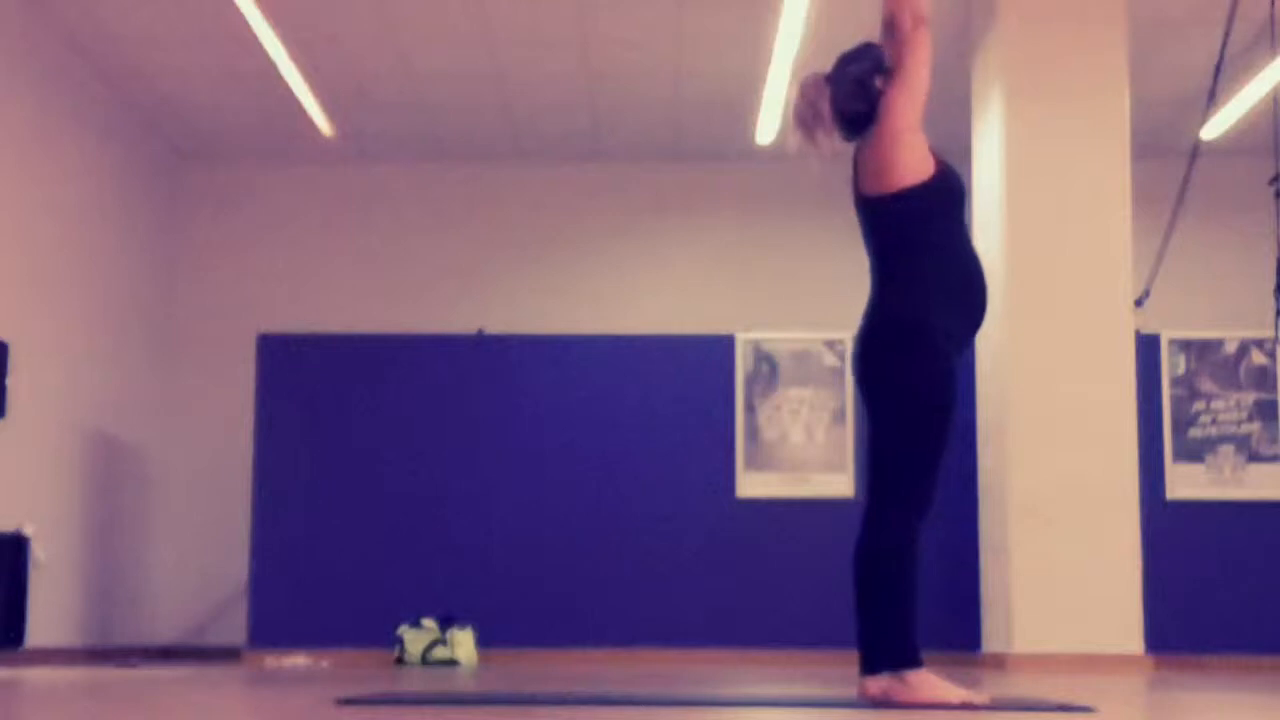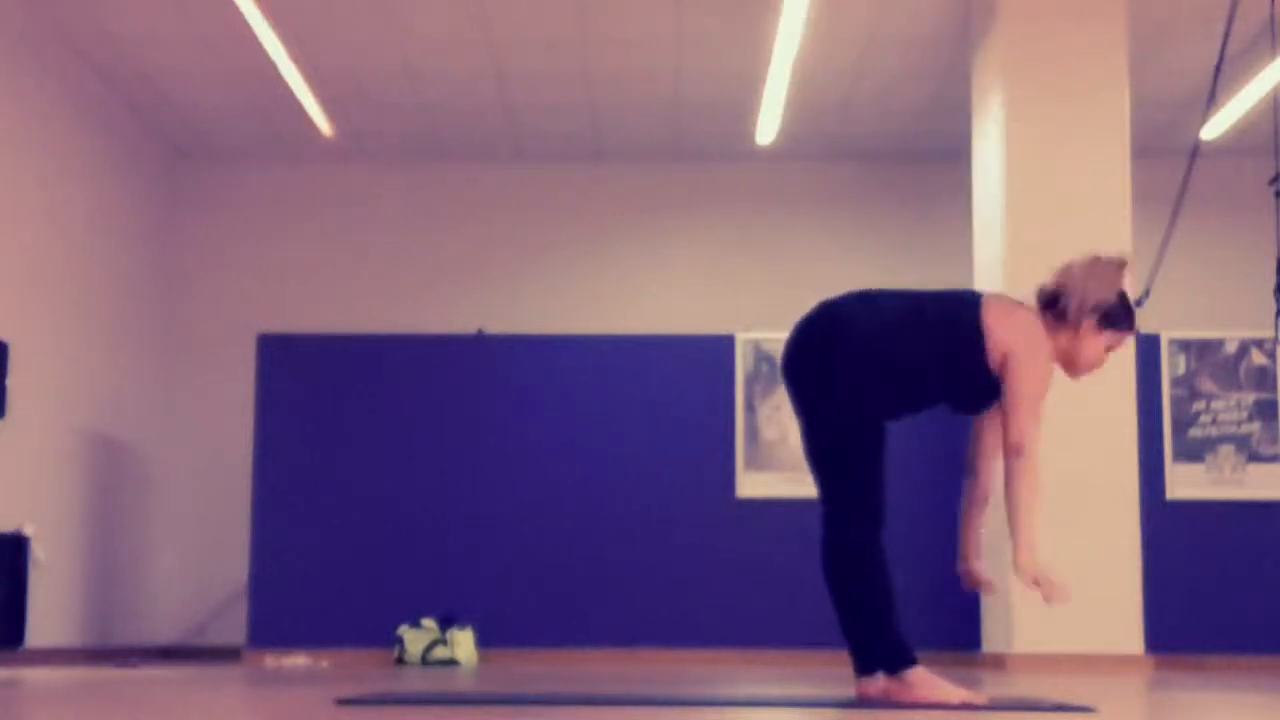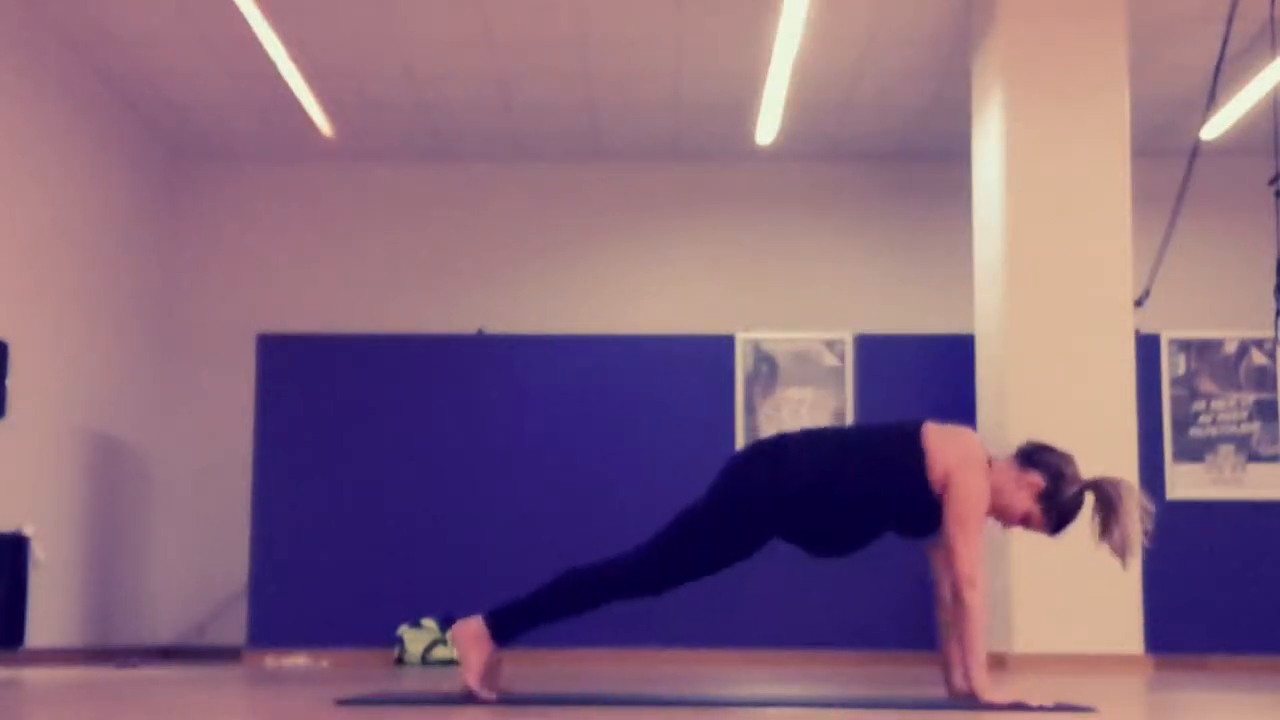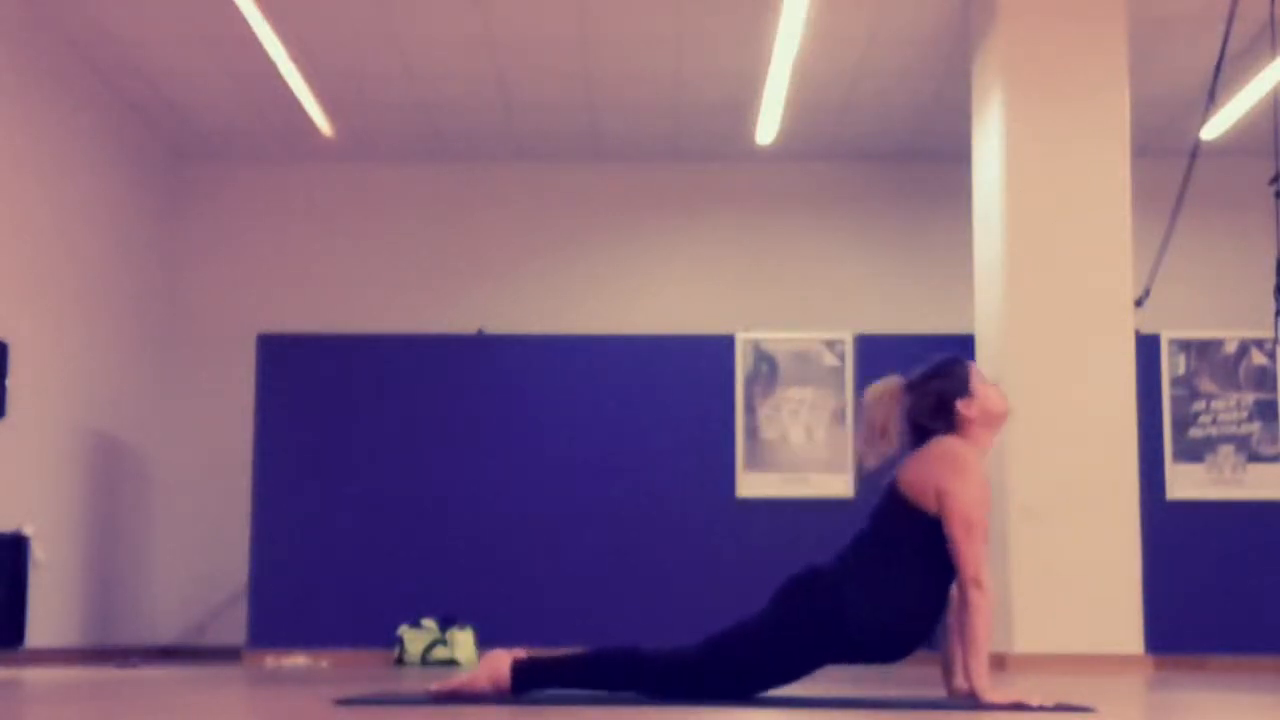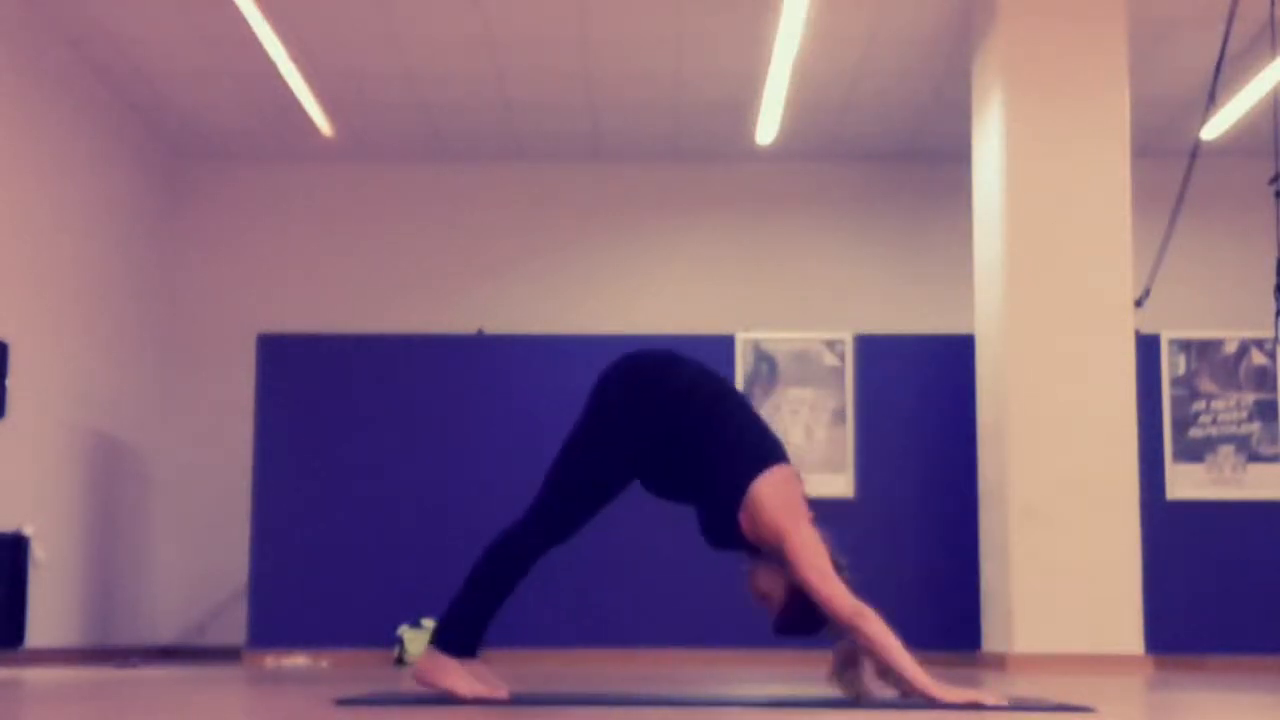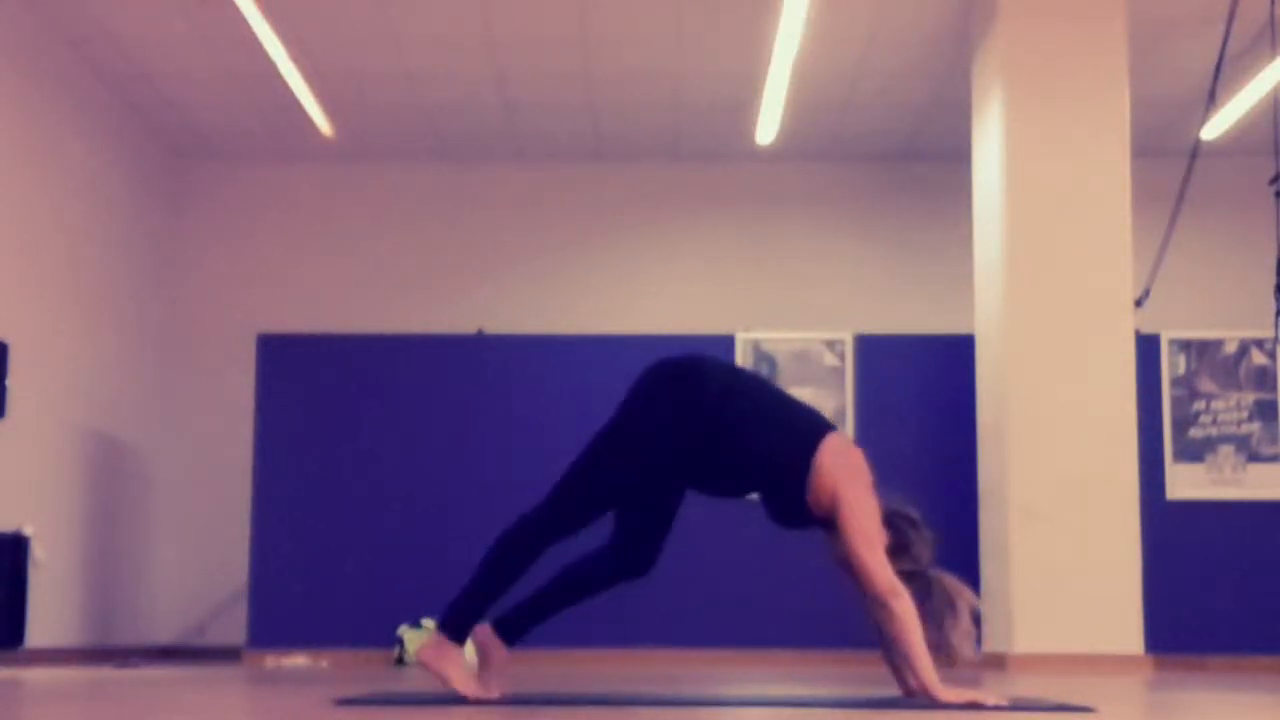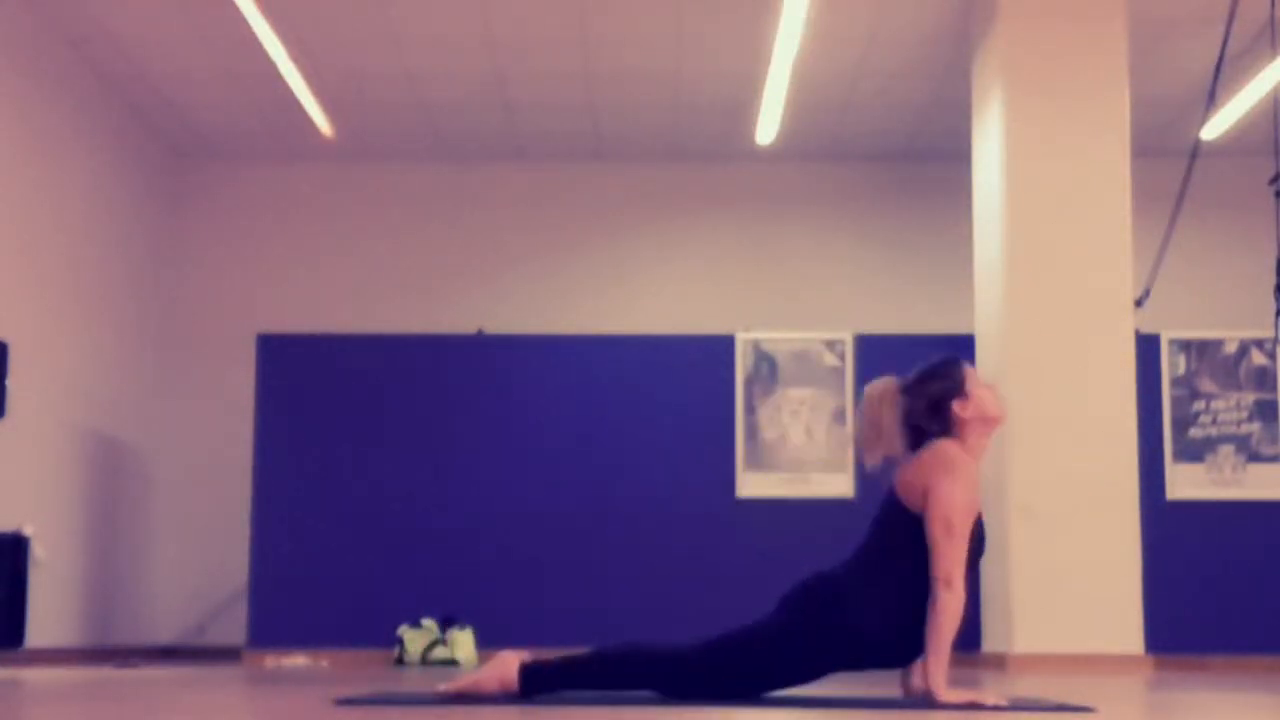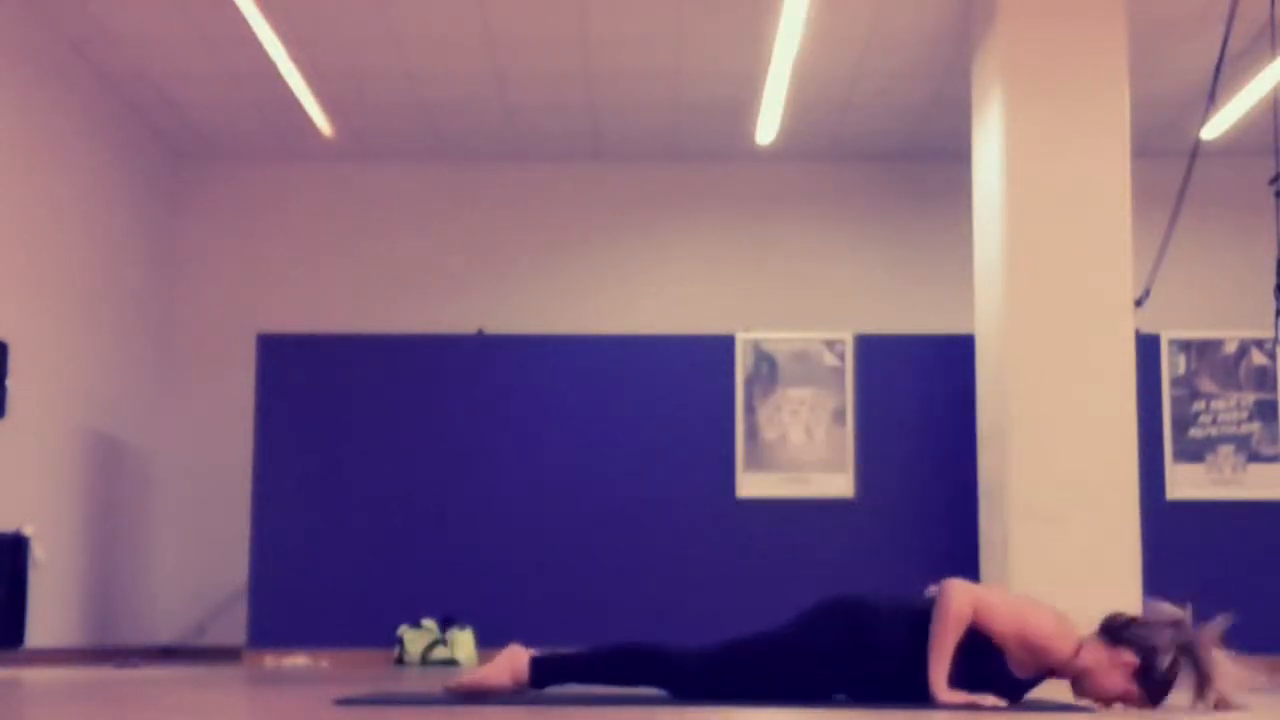
dt=0.5s
person 1, frame 1
left shoulder: (893, 154)
right shoulder: (891, 144)
left hip: (909, 350)
right hip: (911, 349)
left knee: (895, 509)
right knee: (899, 508)
left ankle: (883, 667)
right ankle: (898, 670)
person 1, frame 2
left shoulder: (1014, 337)
right shoulder: (1030, 341)
left elbow: (984, 461)
right elbow: (1020, 451)
left wrist: (968, 545)
right wrist: (1025, 555)
left hip: (833, 354)
right hip: (841, 349)
left knee: (854, 519)
right knee: (855, 520)
left ankle: (877, 669)
right ankle: (894, 670)
person 1, frame 3
left shoulder: (962, 473)
right shoulder: (970, 471)
left elbow: (947, 584)
right elbow: (966, 583)
left wrist: (955, 675)
right wrist: (980, 683)
left hip: (779, 481)
right hip: (775, 483)
left knee: (644, 570)
right knee: (646, 572)
left ankle: (489, 631)
right ankle: (483, 629)
person 1, frame 4
left shoulder: (939, 461)
right shoulder: (957, 463)
left elbow: (947, 578)
right elbow: (973, 580)
left wrist: (957, 676)
right wrist: (981, 684)
left hip: (831, 614)
right hip: (829, 616)
left knee: (680, 670)
right knee: (680, 677)
left ankle: (519, 665)
right ankle: (515, 670)
person 1, frame 5
left shoulder: (787, 523)
right shoulder: (782, 529)
left elbow: (853, 614)
right elbow: (855, 616)
left wrist: (913, 680)
right wrist: (932, 688)
left hip: (662, 402)
right hip: (645, 396)
left knee: (551, 527)
right knee: (544, 526)
left ankle: (456, 651)
right ankle: (444, 655)
person 1, frame 6
left shoulder: (849, 494)
right shoulder: (850, 495)
left elbow: (882, 596)
right elbow: (889, 592)
left wrist: (913, 679)
right wrist: (935, 687)
left hip: (686, 416)
right hip: (679, 410)
left knee: (632, 555)
right knee: (554, 519)
left ankle: (494, 636)
right ankle: (447, 640)
person 1, frame 7
left shoulder: (940, 464)
right shoulder: (955, 469)
left elbow: (923, 580)
right elbow: (948, 582)
left wrist: (920, 669)
right wrist: (938, 681)
left hip: (836, 621)
right hip: (832, 626)
left knee: (676, 667)
right knee: (674, 674)
left ankle: (521, 667)
right ankle: (516, 674)
person 1, frame 8
left shoulder: (1060, 642)
right shoulder: (1054, 641)
left elbow: (948, 593)
right elbow: (960, 593)
right wrist: (936, 685)
left hip: (862, 646)
right hip: (848, 646)
left knee: (690, 670)
right knee: (690, 672)
left ankle: (531, 662)
right ankle: (532, 667)
